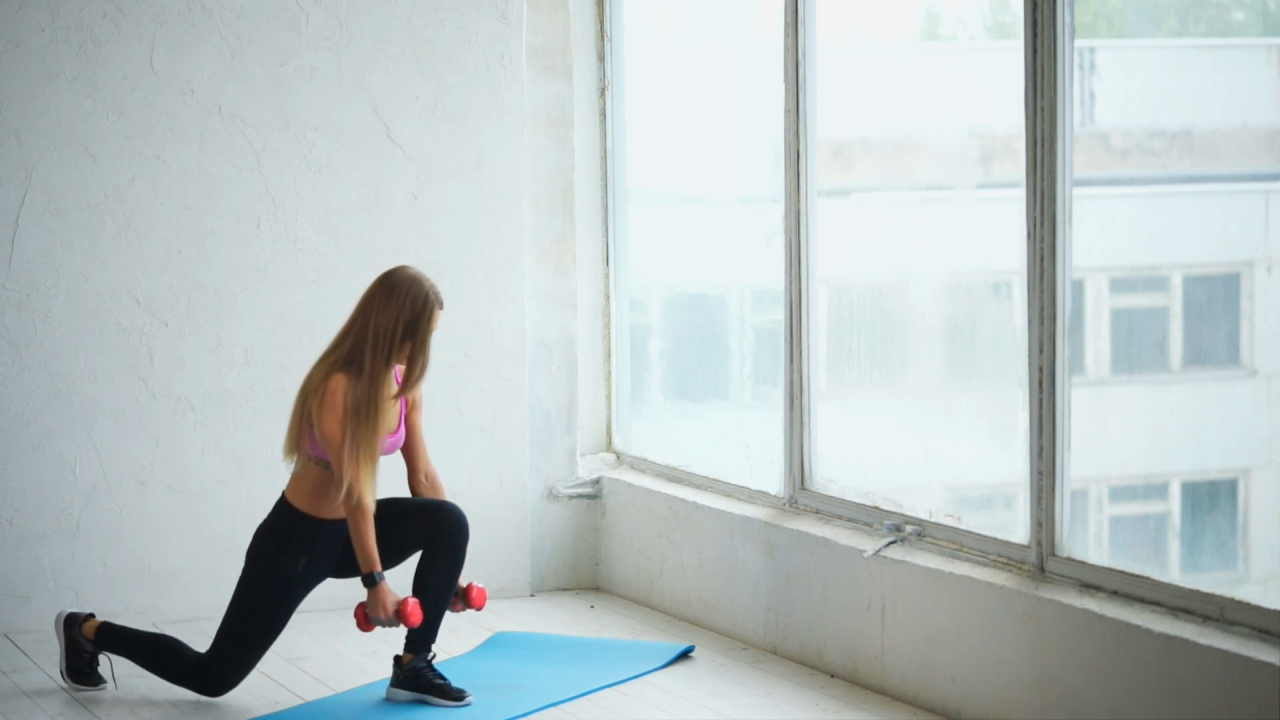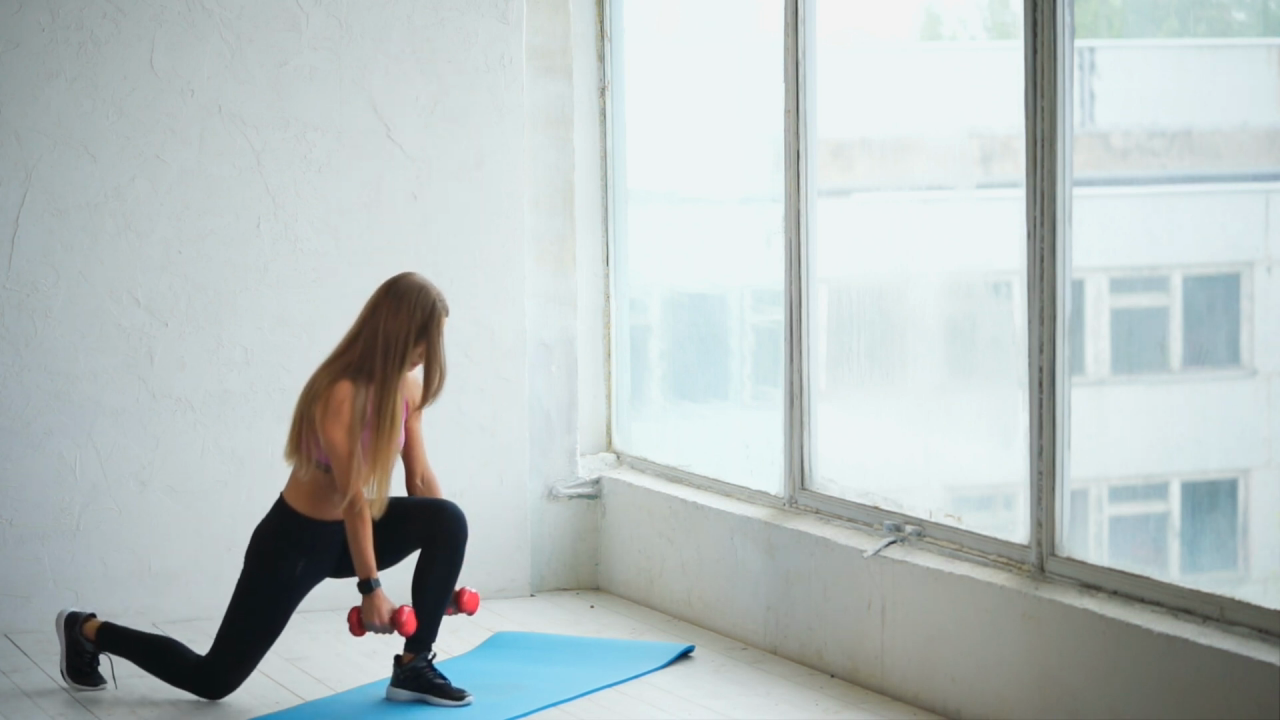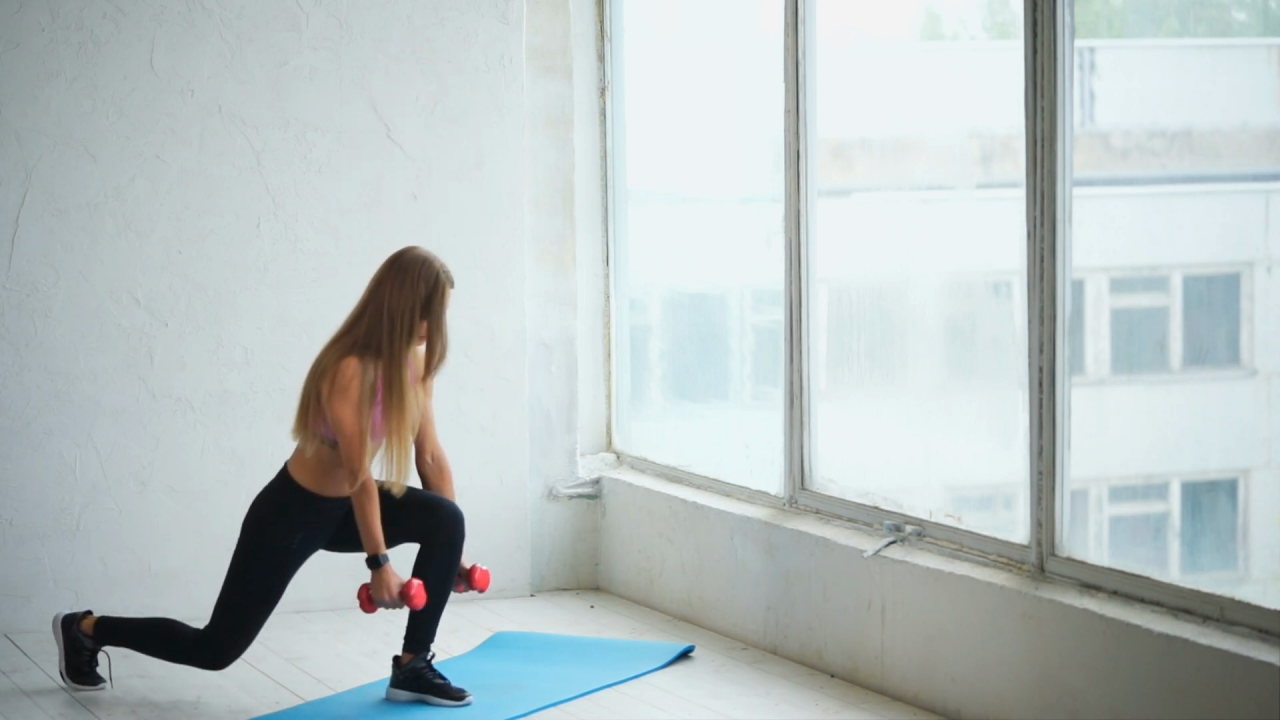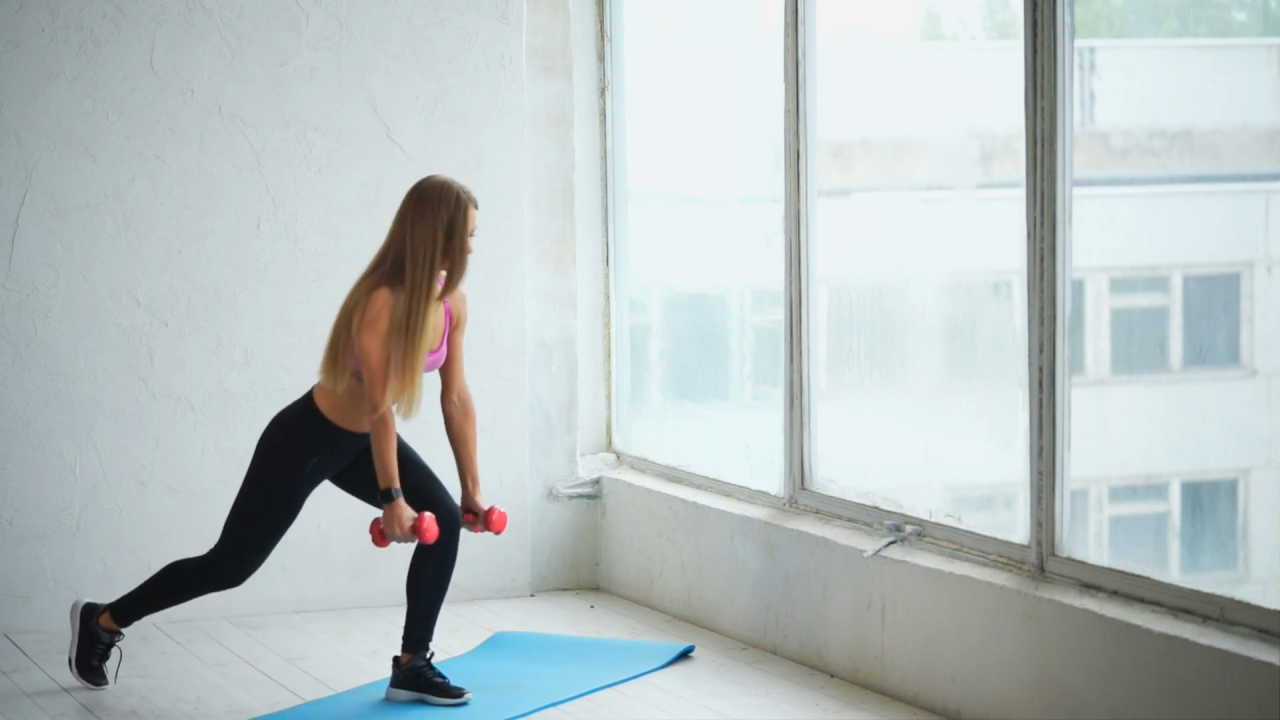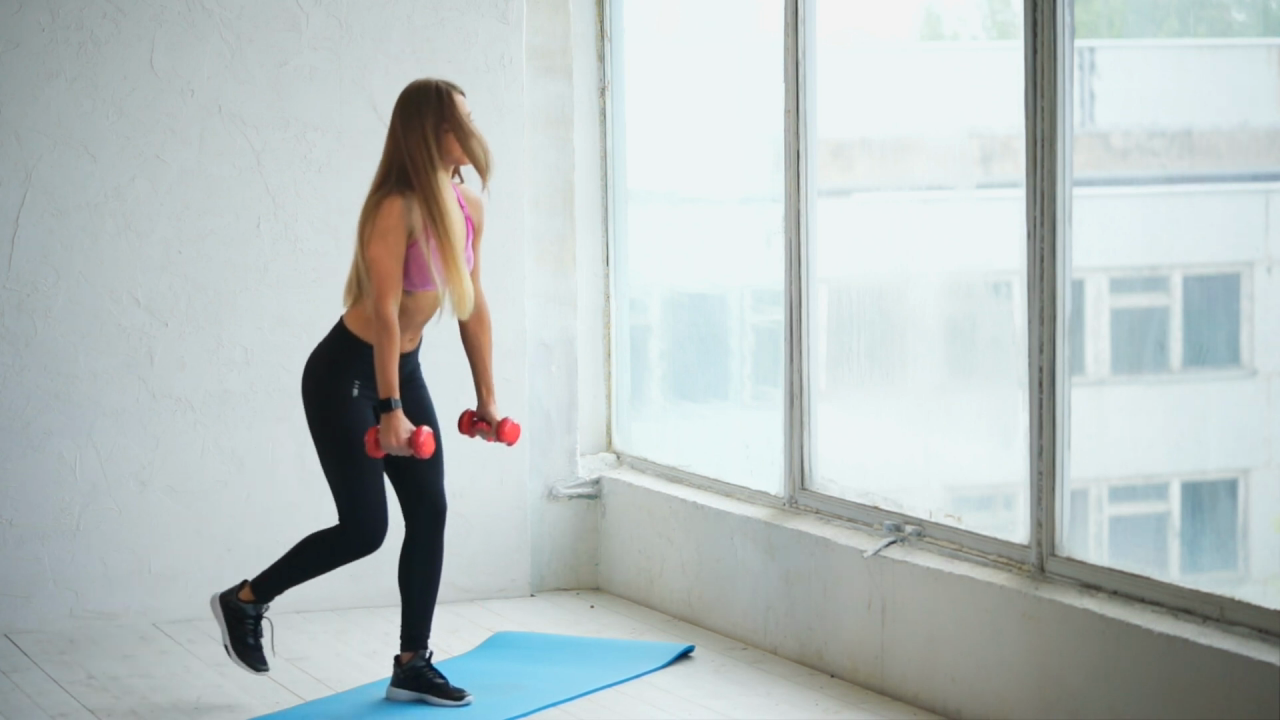
dt=0.5s
person 1, frame 1
left shoulder: (404, 382)
right shoulder: (337, 387)
left elbow: (422, 475)
right elbow: (354, 492)
left wrist: (449, 571)
right wrist: (375, 581)
left hip: (346, 531)
right hip: (296, 538)
left knee: (450, 522)
right knee: (213, 677)
left ankle: (413, 667)
right ankle: (86, 632)
person 1, frame 2
left shoulder: (406, 387)
right shoulder: (342, 394)
left elbow: (420, 478)
right elbow: (352, 498)
left wrist: (446, 574)
right wrist: (370, 588)
left hip: (342, 531)
right hip: (293, 540)
left knee: (448, 520)
right knee: (214, 681)
left ankle: (413, 667)
right ankle: (87, 633)
person 1, frame 3
left shoulder: (415, 365)
right shoulder: (349, 370)
left elbow: (430, 456)
right elbow: (358, 474)
left wrist: (454, 554)
right wrist: (379, 563)
left hip: (341, 507)
right hip: (290, 513)
left knee: (445, 521)
right knee: (216, 649)
left ankle: (412, 667)
right ankle: (84, 629)
person 1, frame 4
left shoulder: (452, 302)
right shoulder: (381, 302)
left elbow: (457, 398)
right elbow: (380, 407)
left wrist: (471, 490)
right wrist: (390, 499)
left hip: (359, 440)
right hip: (304, 440)
left knee: (441, 522)
right knee: (232, 563)
left ankle: (411, 667)
right ankle: (102, 621)
person 1, frame 5
left shoulder: (467, 206)
right shoulder: (395, 207)
left elbow: (473, 309)
right elbow: (384, 313)
left wrist: (485, 398)
right wrist: (389, 412)
left hip: (405, 368)
right hip: (342, 373)
left knee: (429, 515)
right knee: (364, 527)
left ankle: (410, 666)
right ankle: (243, 602)
